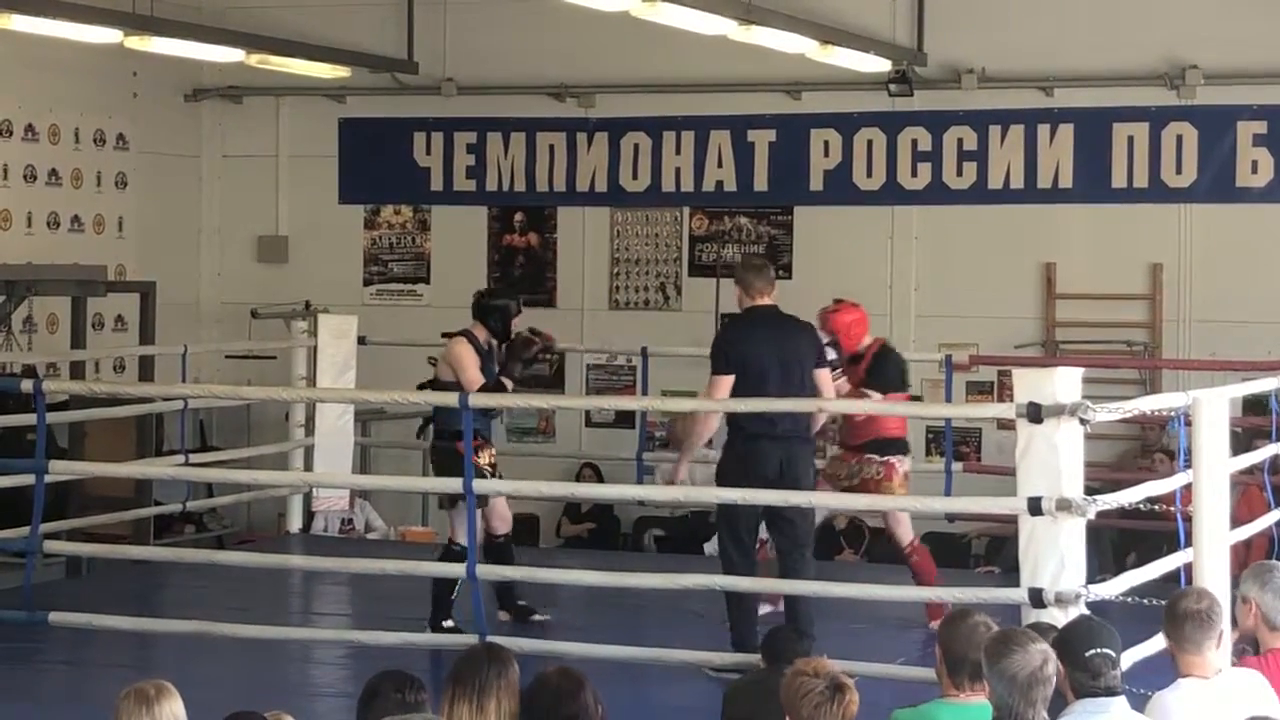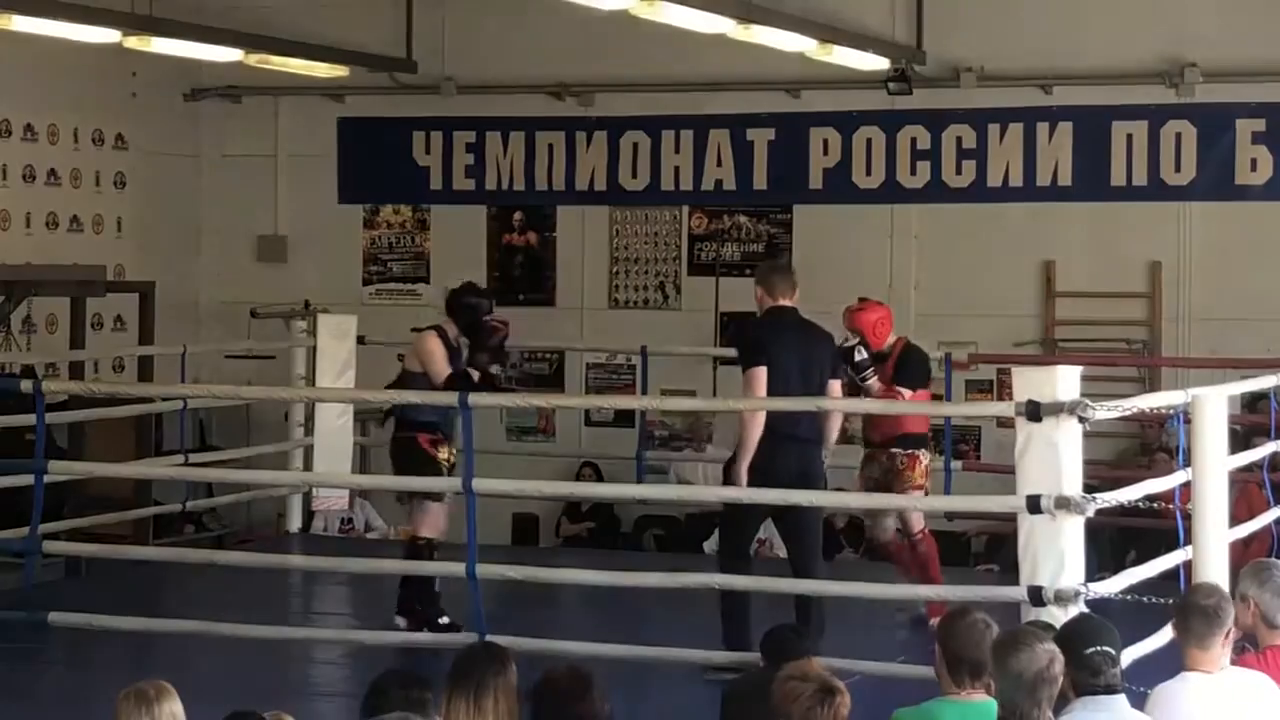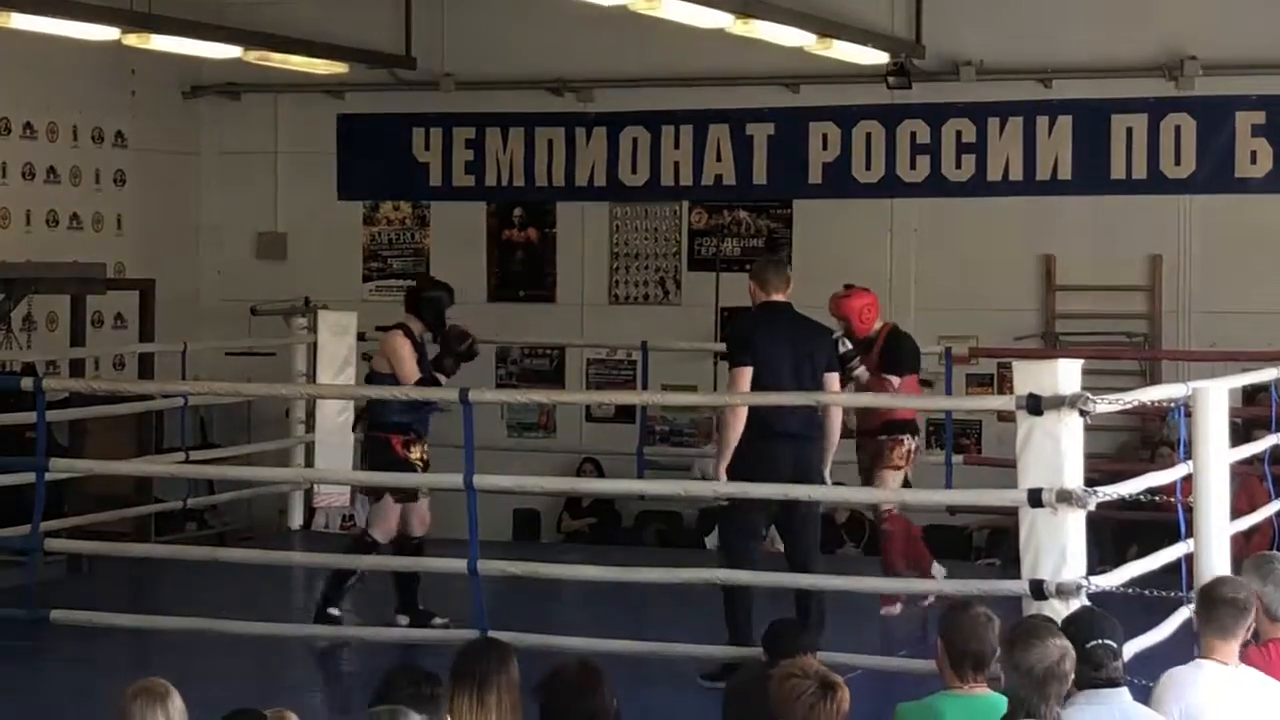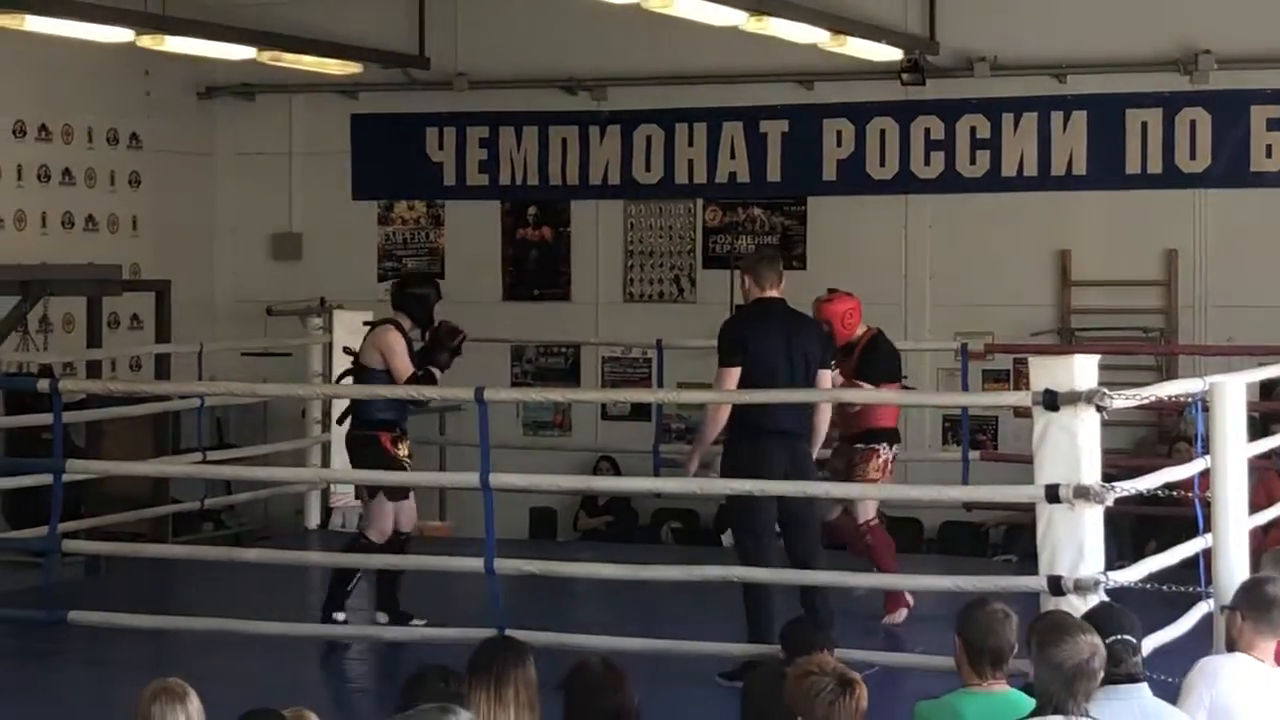
dt=0.3s
person 1, frame 1
left shoulder: (732, 334)
right shoulder: (804, 332)
left elbow: (715, 407)
right elbow: (827, 399)
left wrist: (683, 460)
left hip: (747, 453)
right hip: (796, 454)
left knee: (739, 555)
right knee: (797, 555)
left ankle: (746, 654)
person 1, frame 2
left shoulder: (756, 332)
right shoulder: (821, 338)
left elbow: (757, 401)
right elbow: (834, 411)
left wrist: (741, 463)
left hip: (766, 454)
right hip: (807, 459)
left knee: (733, 552)
right knee: (807, 560)
left ankle: (738, 650)
person 1, frame 3
left shoulder: (747, 329)
right shoulder: (818, 333)
left elbow: (739, 401)
right elbow: (834, 405)
left wrist: (722, 462)
right wrist: (824, 463)
left hip: (759, 452)
right hip: (805, 455)
left knee: (739, 556)
right knee: (806, 558)
left ankle: (742, 658)
person 1, frame 4
left shoulder: (739, 327)
right shoulder: (811, 328)
left elbow: (724, 399)
right elbow: (824, 401)
left wrist: (697, 452)
left hip: (752, 452)
right hip: (798, 452)
left knee: (756, 557)
right knee: (809, 553)
person 2, frame 1
left shoulder: (487, 347)
right shoulder: (460, 348)
left elbow: (499, 393)
right elbow: (485, 398)
left wrist: (525, 356)
right wrist: (515, 363)
left hip: (478, 447)
right hip: (457, 449)
left knee: (501, 523)
right knee: (464, 536)
left ankle: (509, 603)
right ankle: (440, 619)
person 2, frame 2
left shoulder: (455, 345)
right shoulder: (430, 341)
left elbow: (475, 387)
right elbow: (452, 389)
left wrist: (488, 351)
right wrist: (481, 353)
left hip: (436, 444)
right hip: (417, 443)
left knee: (431, 529)
right knee: (427, 530)
left ankle: (409, 610)
right ankle: (431, 614)
person 2, frame 3
left shoulder: (414, 341)
right shoulder: (398, 340)
left elbow: (426, 392)
right elbow: (421, 394)
left wrist: (453, 357)
right wrist: (449, 361)
left hip: (408, 445)
right hip: (390, 443)
left knee: (417, 526)
right knee: (382, 531)
left ankle: (409, 608)
right ankle: (329, 606)
person 2, frame 4
left shoulder: (394, 334)
right shoulder: (389, 335)
right elbow: (416, 388)
left wrist: (434, 351)
right wrist: (441, 354)
left hip: (388, 441)
right hip: (375, 441)
left knee: (404, 523)
right knee: (379, 531)
left ankle: (390, 607)
right ankle: (333, 609)
person 3, frame 1
left shoulder: (887, 360)
right shoulder: (846, 358)
left elbow: (860, 409)
left wrist: (834, 372)
left hip: (885, 456)
right hip: (850, 453)
left knee: (901, 537)
left ankle: (937, 606)
person 3, frame 2
left shoulder: (911, 357)
right shoulder: (871, 358)
left elbow: (894, 405)
left wrist: (864, 371)
left hip: (909, 450)
right hip: (876, 451)
left knee: (911, 524)
right knee: (880, 531)
left ankle: (940, 604)
right ankle: (928, 587)
person 3, frame 3
left shoulder: (899, 343)
right shoulder: (860, 345)
left elbow: (885, 394)
left wrist: (852, 363)
left hip: (897, 435)
right hip: (868, 437)
left knee: (882, 503)
right knee: (887, 514)
right ankle: (928, 569)
person 3, frame 4
left shoulder: (878, 350)
right shoulder: (846, 348)
left elbow: (856, 399)
right elbow: (835, 391)
left hip: (876, 443)
right hip: (849, 441)
left knee: (864, 516)
right knee: (828, 513)
left ankle: (897, 595)
right ankle: (880, 560)
